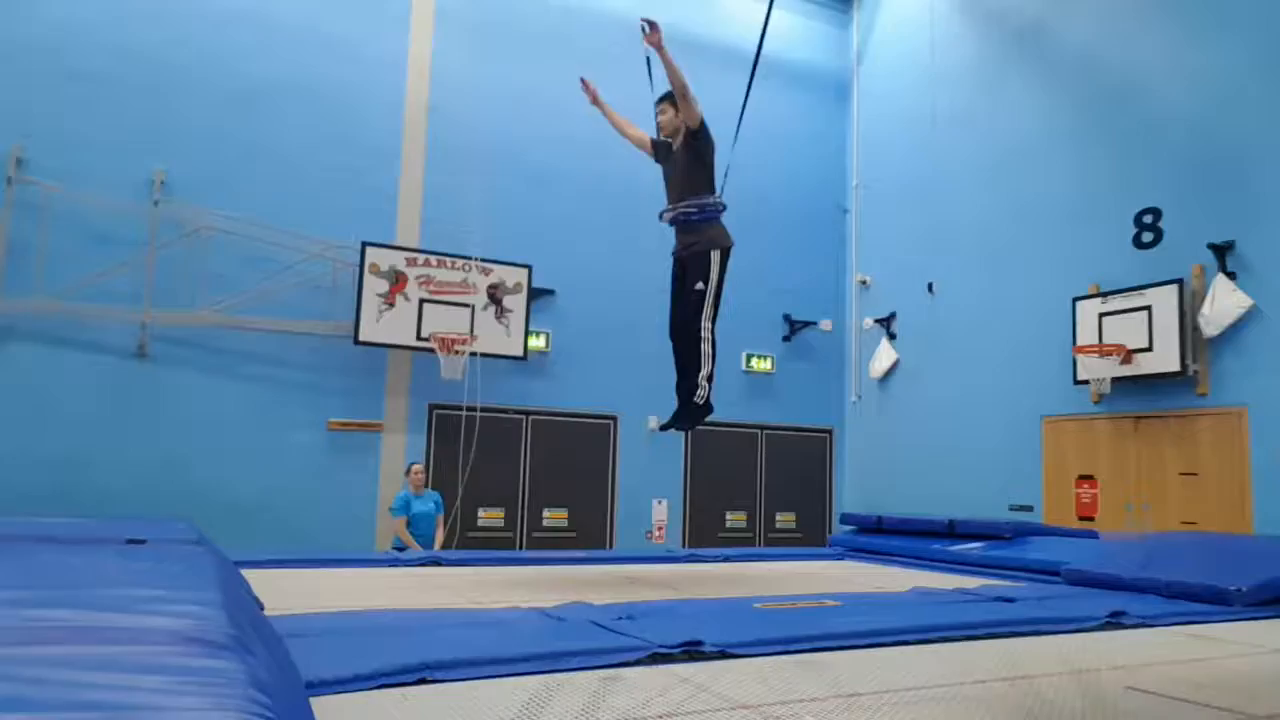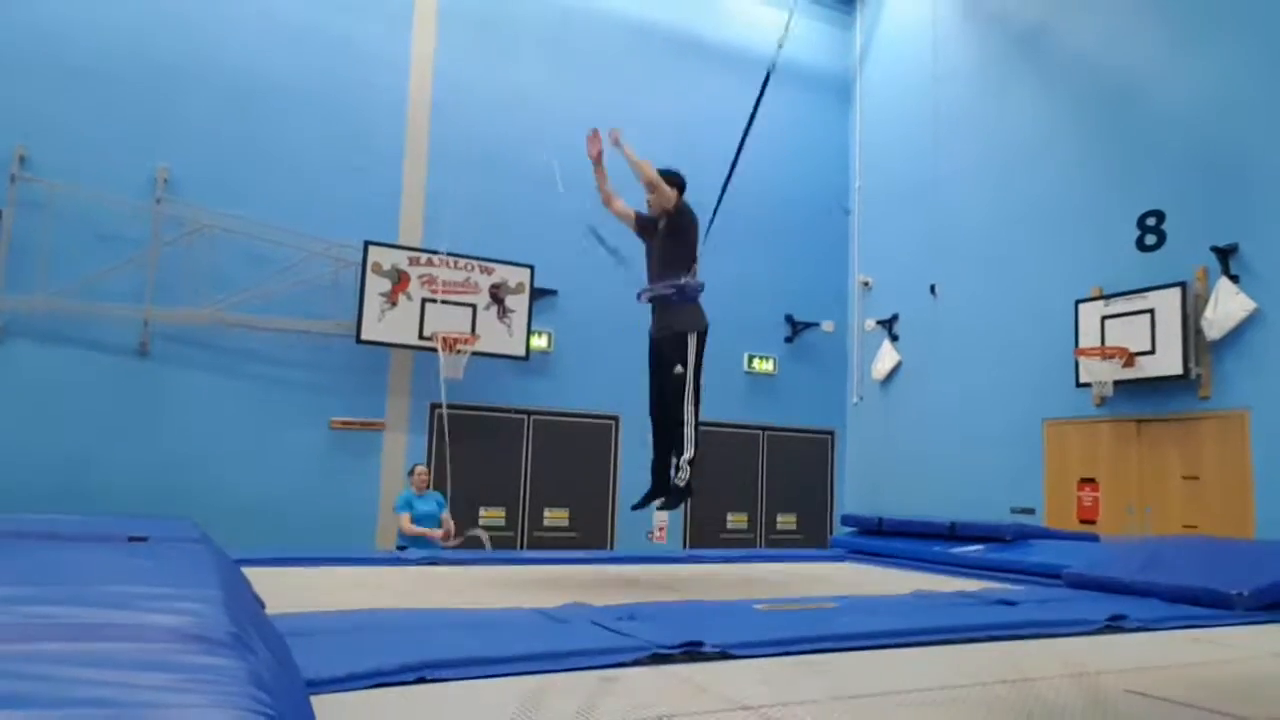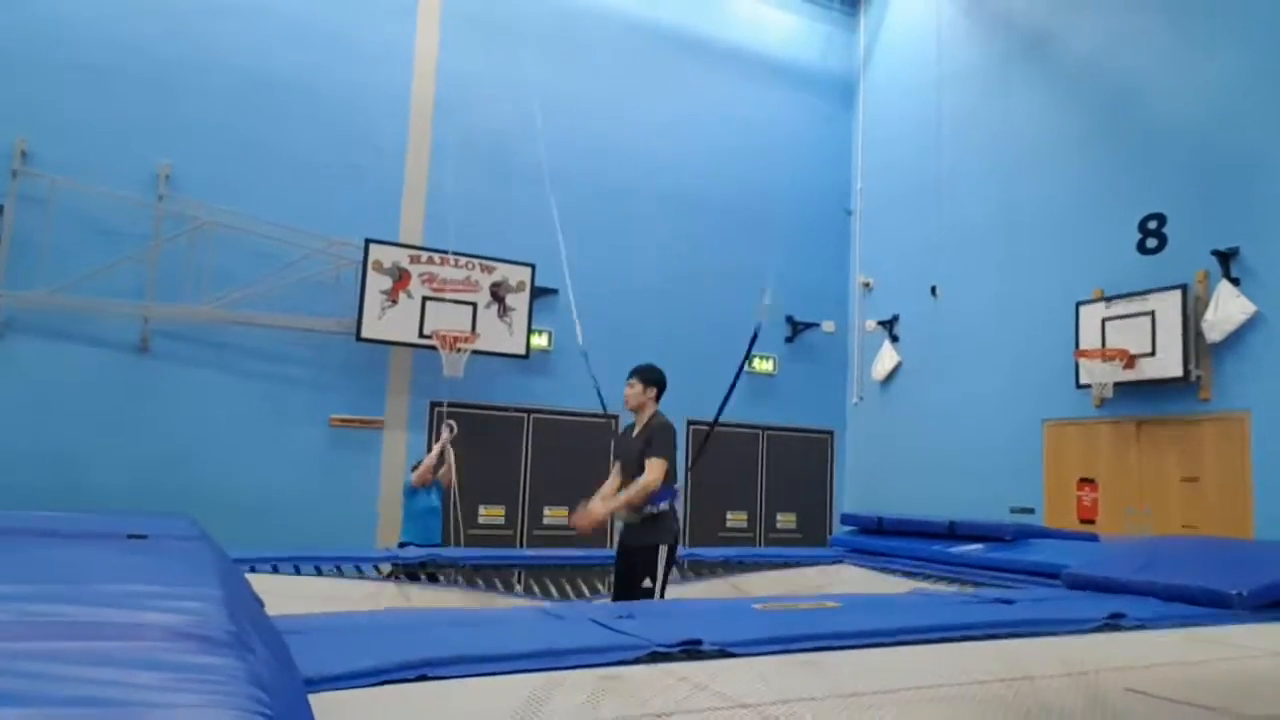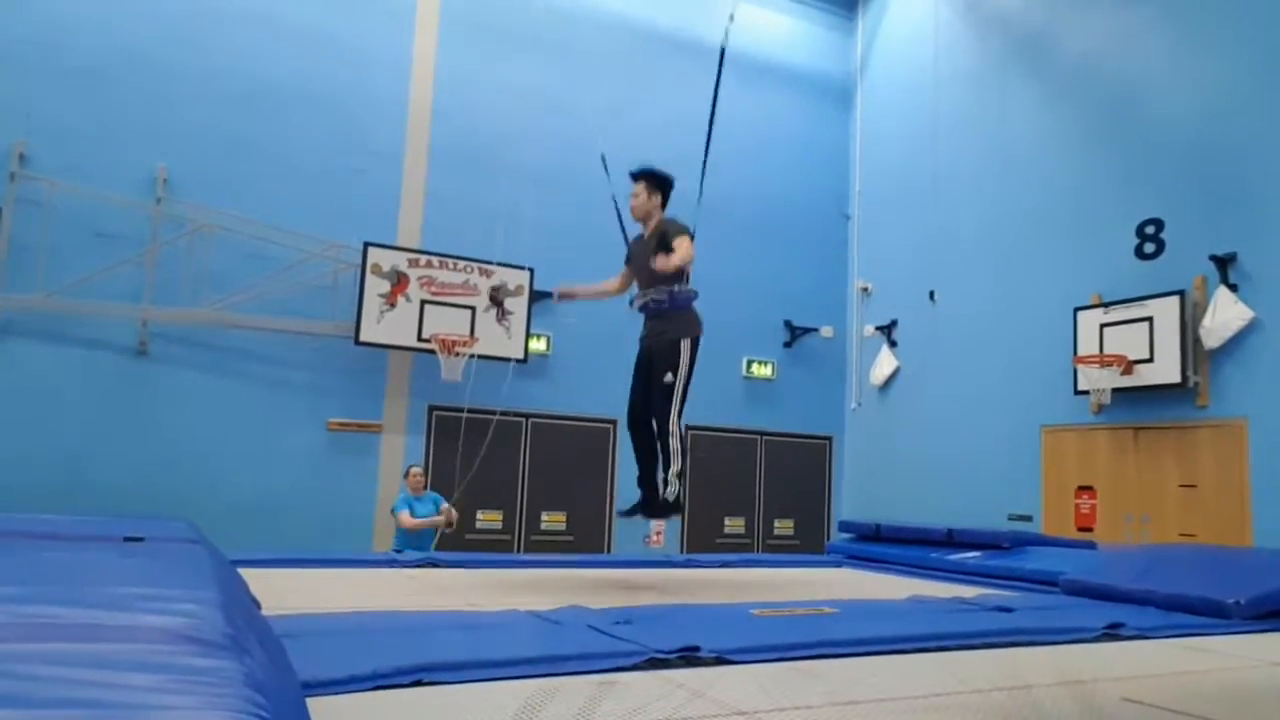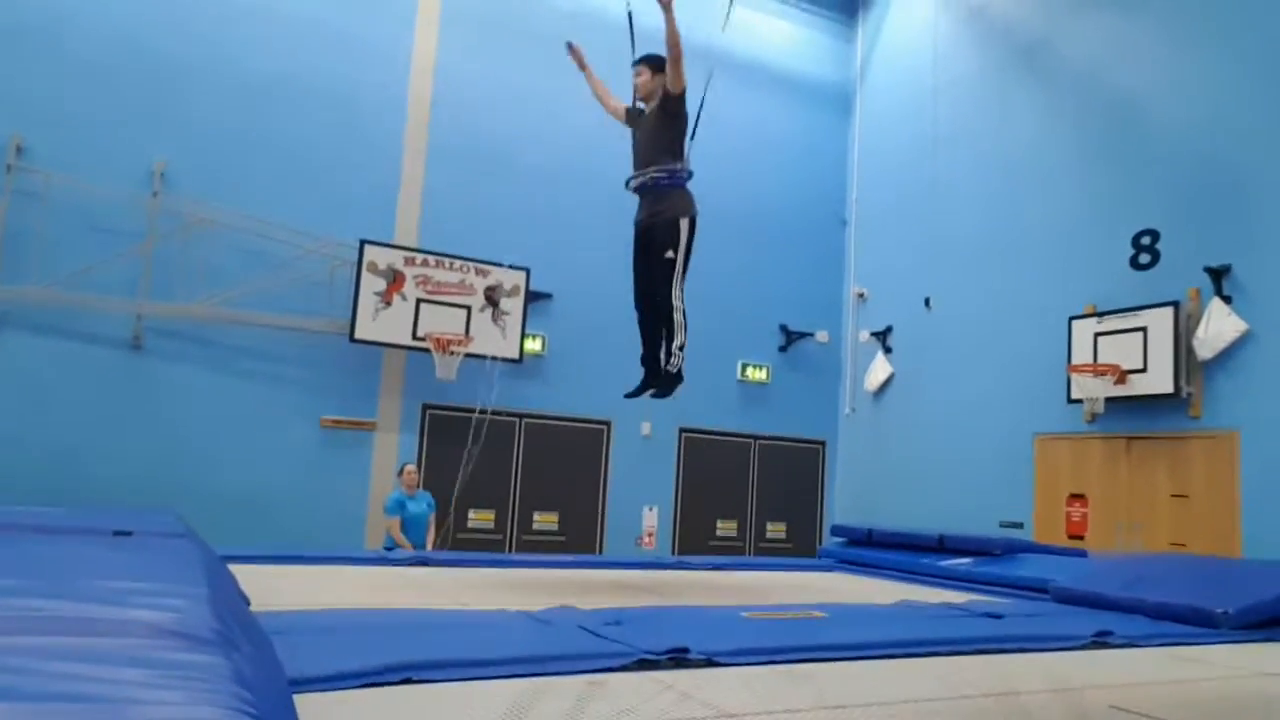
dt=1s
person 1, frame 1
left shoulder: (698, 139)
right shoulder: (666, 149)
left elbow: (685, 93)
right elbow: (631, 133)
left wrist: (660, 49)
right wrist: (598, 102)
left hip: (708, 244)
right hip: (684, 246)
left knee: (700, 323)
right knee: (680, 327)
left ankle: (700, 398)
right ankle: (687, 401)
person 1, frame 2
left shoulder: (682, 218)
right shoulder: (651, 226)
left elbow: (652, 183)
right elbow: (613, 205)
left wrist: (623, 148)
right wrist: (598, 165)
left hip: (685, 325)
right hip: (662, 326)
left knee: (682, 407)
right knee: (660, 409)
left ankle: (681, 481)
right ankle: (660, 480)
person 1, frame 3
left shoulder: (662, 429)
right shoulder: (627, 434)
left elbow: (652, 481)
right elbow: (615, 480)
left wrist: (608, 508)
right wrist: (594, 505)
left hip: (657, 529)
right hip: (632, 528)
right knee: (623, 604)
person 1, frame 4
left shoulder: (670, 228)
right shoulder: (638, 241)
left elbow: (688, 252)
right elbow: (619, 283)
left wrist: (671, 262)
right wrist: (578, 292)
left hip: (677, 330)
right hip: (652, 333)
left knee: (666, 415)
right knee: (636, 415)
left ankle: (672, 495)
right ankle: (649, 493)
person 1, frame 5
left shoulder: (672, 105)
right shoulder: (640, 116)
left elbow: (678, 64)
right elbow: (609, 103)
right wrist: (584, 67)
left hip: (674, 211)
right hip: (646, 213)
left knee: (671, 293)
right knee: (645, 298)
left ankle: (674, 366)
right ankle: (652, 371)
